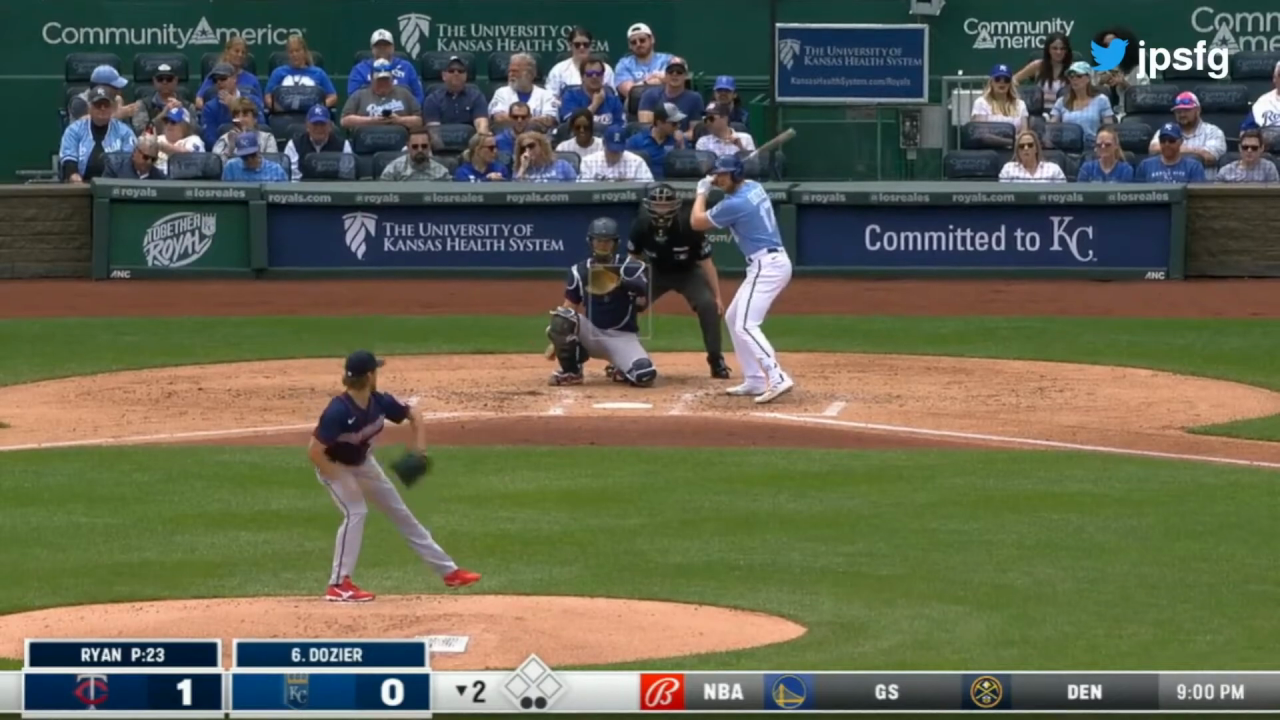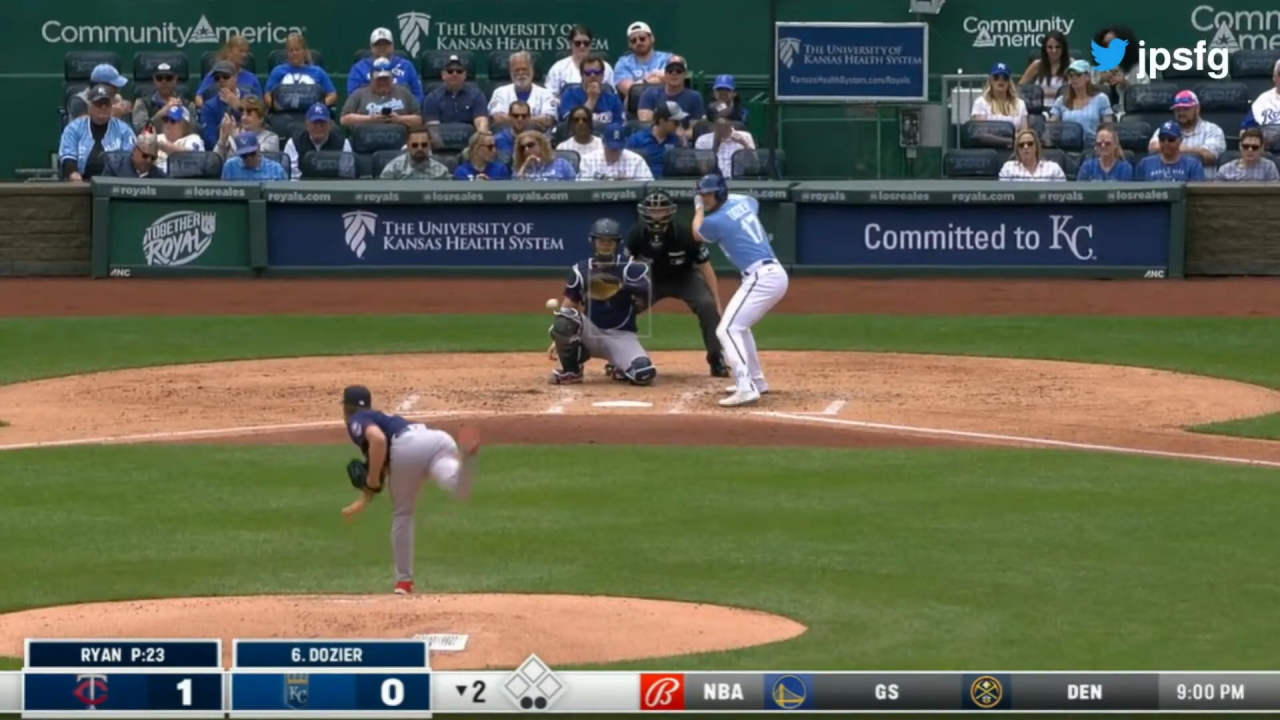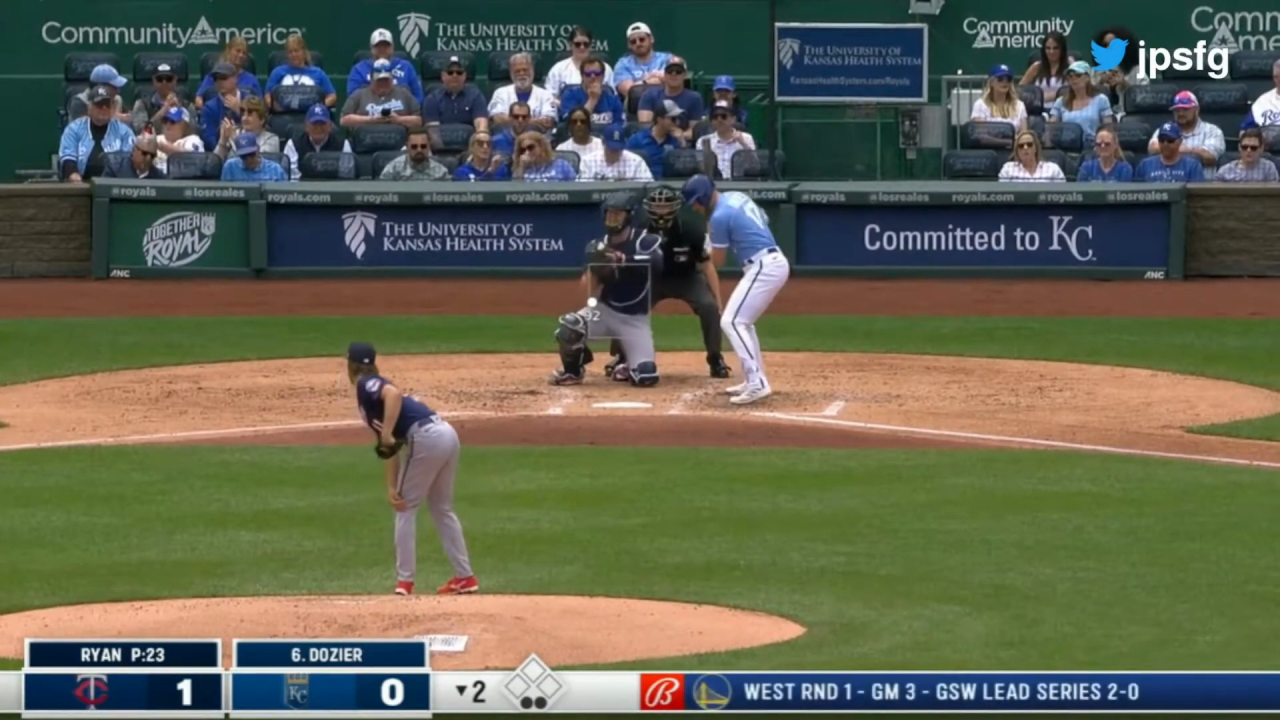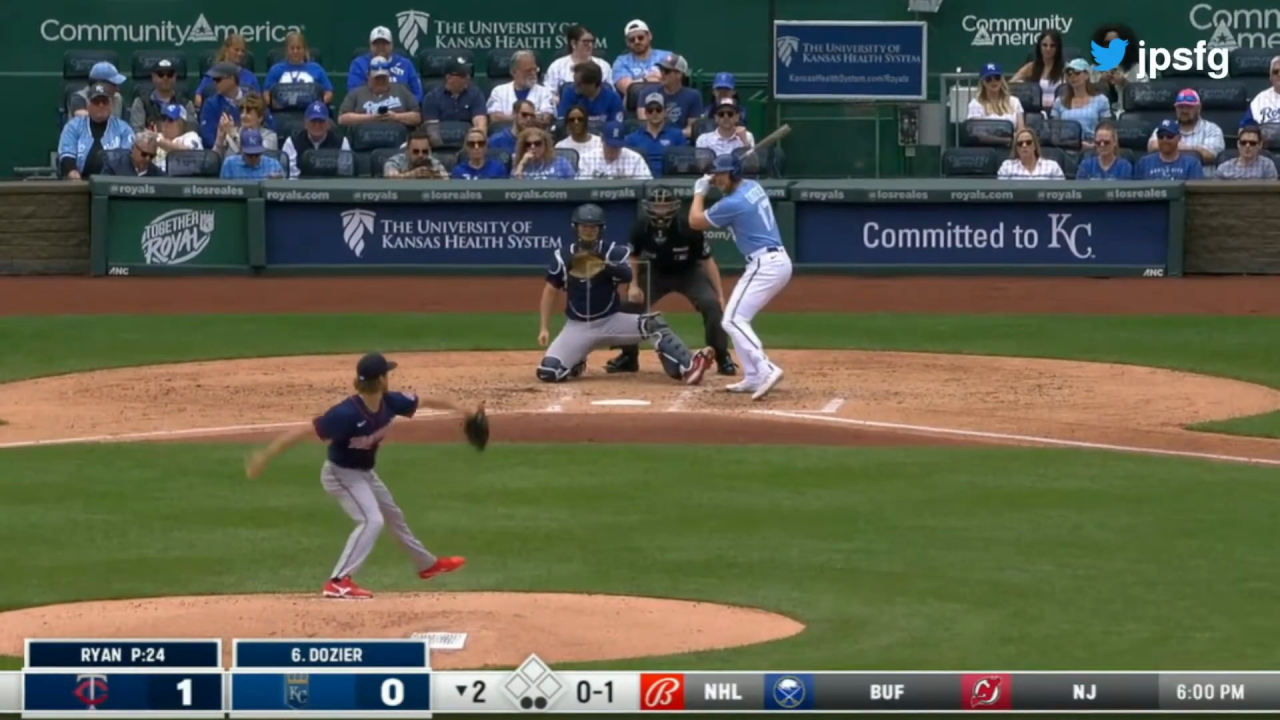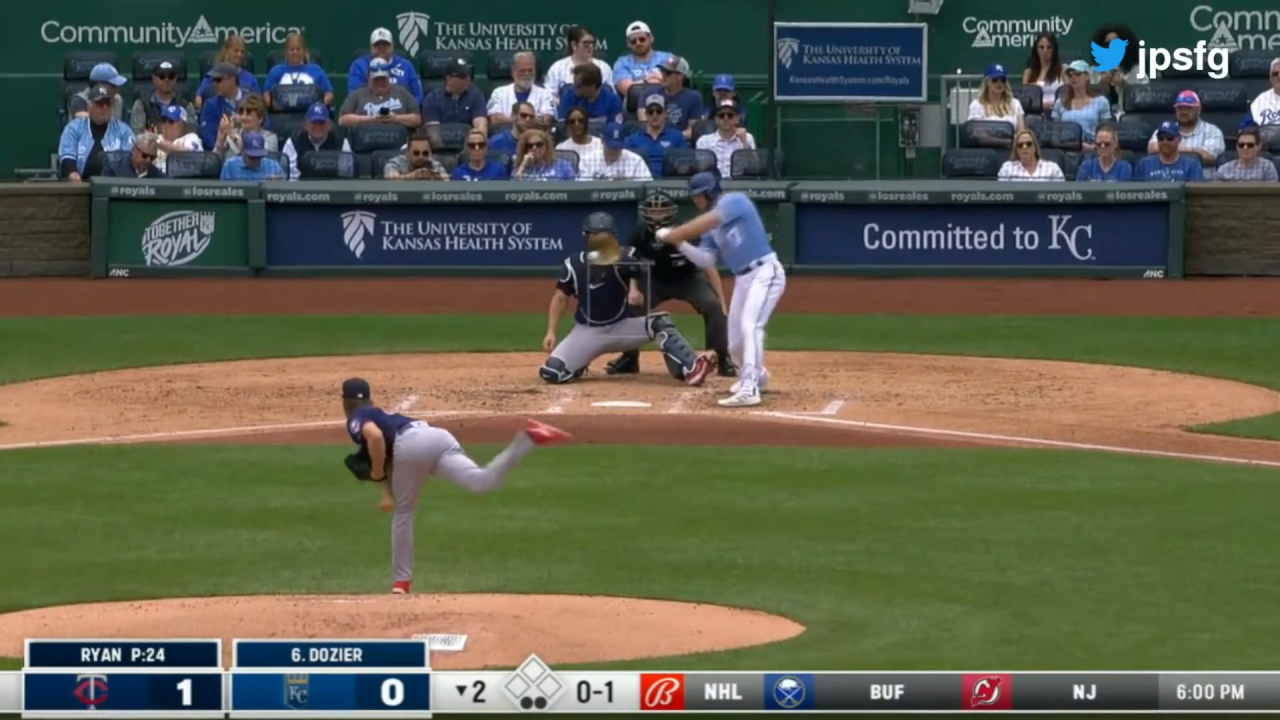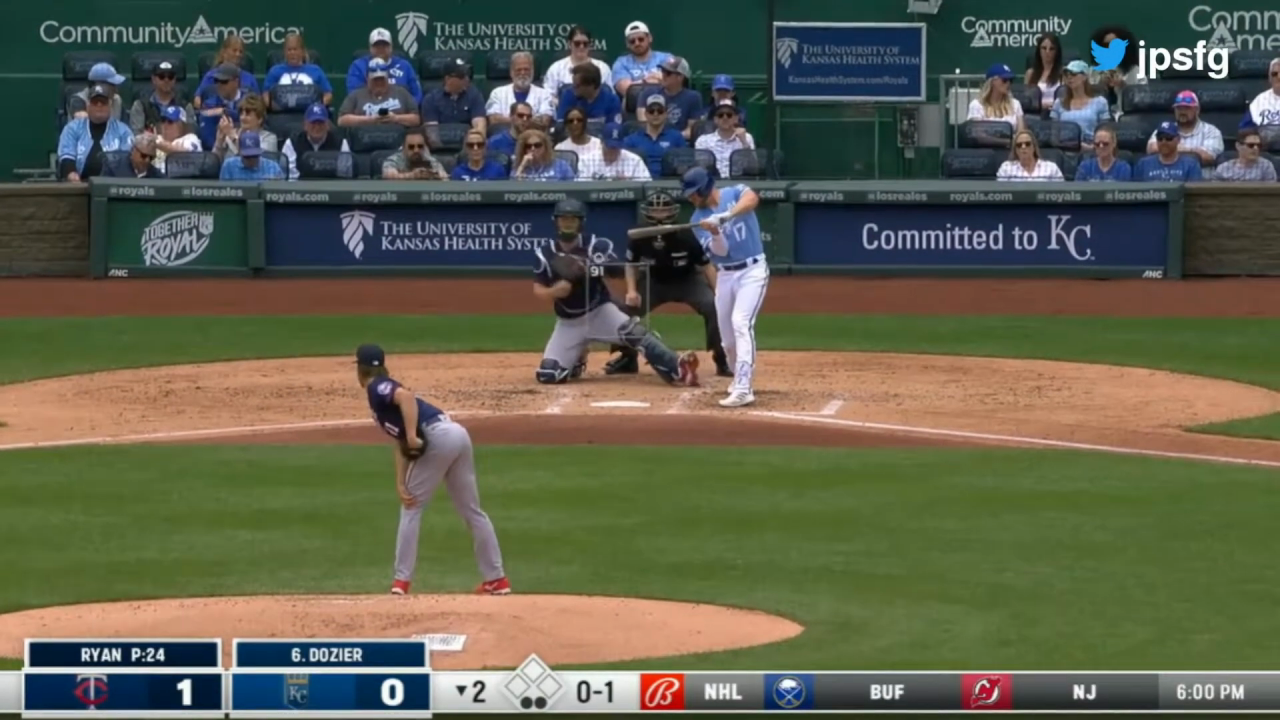
dt=0.7s
person 1, frame 1
left shoulder: (380, 401)
right shoulder: (338, 411)
left elbow: (414, 416)
right elbow: (314, 452)
left wrist: (419, 448)
right wrist: (344, 481)
left hip: (364, 463)
right hip: (334, 469)
left knee: (402, 516)
right knee: (356, 513)
left ankle: (449, 571)
right ankle: (338, 585)
person 1, frame 2
left shoulder: (356, 421)
right shoulder: (387, 420)
left elbow: (377, 439)
right elbow: (384, 476)
left wrist: (372, 479)
right wrist: (362, 504)
left hip: (411, 446)
right hip: (439, 441)
left knee: (402, 514)
right knee: (459, 487)
left ankle: (404, 580)
right ankle: (466, 449)
person 1, frame 3
left shoulder: (367, 384)
right shoulder: (371, 392)
left elbow: (394, 395)
right elbow: (391, 450)
left wrist: (386, 436)
right wrist: (391, 488)
left hip: (426, 438)
right hip: (445, 434)
left knee: (405, 509)
right knee: (442, 510)
left ankle: (405, 581)
right ankle: (464, 576)
person 1, frame 4
left shoulder: (391, 401)
right shoulder: (347, 413)
left elbow: (423, 401)
right elbow: (302, 431)
left wrist: (460, 409)
right wrist: (265, 455)
left hip: (365, 473)
right hip: (342, 475)
left knee: (393, 516)
right knee: (373, 522)
left ankle: (427, 564)
right ankle: (338, 581)
person 1, frame 5
left shoulder: (356, 419)
right shoulder: (380, 415)
left elbow: (375, 436)
right elbow: (389, 463)
left wrist: (377, 472)
right wrist: (386, 495)
left hip: (410, 444)
right hip: (437, 437)
left knee: (402, 512)
right knee: (483, 481)
left ankle: (401, 579)
right ankle: (529, 437)
person 1, frame 6
left shoulder: (377, 388)
right shoulder: (381, 395)
left elbow: (406, 396)
right elbow: (401, 444)
left wrist: (412, 438)
right wrist: (401, 483)
left hip: (437, 439)
left knee: (412, 508)
right knee: (471, 511)
left ankle: (402, 579)
right ankle: (496, 578)
person 2, frame 1
left shoulder: (734, 204)
right shoulder: (755, 187)
left elbow: (696, 222)
left wrist: (701, 192)
right wrist: (715, 182)
left hip: (767, 266)
right hip: (778, 263)
left knee: (745, 325)
right knee: (736, 319)
left ankle: (777, 378)
right ankle: (755, 381)
person 2, frame 2
left shoulder: (713, 221)
right shoulder: (744, 202)
left elbow: (697, 234)
left wrist: (699, 208)
right wrist: (713, 203)
left hip: (762, 278)
right hip: (776, 275)
left knee: (728, 329)
right knee: (738, 326)
left ankle: (746, 389)
right ankle: (756, 381)
person 2, frame 3
left shoulder: (719, 216)
right shoulder: (737, 196)
left elbow: (718, 260)
right elbow: (763, 219)
left wrist: (710, 244)
left hip: (763, 267)
right hip: (774, 263)
left knee: (732, 322)
right knee: (742, 322)
left ankle: (757, 384)
right ankle: (755, 379)
person 2, frame 4
left shoulder: (732, 203)
right shoulder: (753, 186)
left elbow: (695, 222)
left wrist: (699, 191)
right wrist: (712, 183)
left hip: (765, 265)
right hip: (777, 262)
left knee: (733, 321)
right knee: (736, 317)
left ankle: (767, 371)
right ankle: (754, 377)
person 2, frame 5
left shoulder: (735, 200)
right shoulder: (709, 229)
left elbow: (703, 226)
right elbow: (706, 261)
left wrist: (670, 234)
right wrist: (680, 244)
left hip: (767, 274)
right hip: (743, 279)
left knee: (750, 327)
right knee: (735, 340)
left ankle: (748, 391)
right ankle: (756, 375)
person 2, frame 6
left shoulder: (736, 192)
right shoulder: (698, 219)
left elbow: (752, 200)
right elbow: (720, 250)
left wrist: (723, 217)
right wrist: (715, 233)
left hip: (752, 271)
right hip: (725, 276)
left knee: (741, 324)
right knee: (728, 334)
left ankle: (743, 388)
right ankle: (742, 375)
person 3, frame 1
left shoulder: (690, 227)
right shoulder: (640, 226)
left elbow: (706, 263)
right elbow: (633, 259)
left wrist: (718, 297)
left hip: (688, 272)
right hip: (654, 273)
left knee: (708, 305)
left ankle: (716, 359)
person 3, frame 2
left shoulder: (686, 233)
right shoulder: (636, 234)
left elbow: (705, 267)
left wrist: (717, 301)
left hip: (686, 278)
right hip: (652, 280)
left knee: (708, 305)
left ankle: (716, 359)
person 3, frame 3
left shoulder: (692, 230)
right shoulder: (642, 229)
left elbow: (707, 265)
left wrist: (718, 299)
left hip: (687, 278)
right hip: (654, 278)
left knee: (709, 307)
left ankle: (715, 359)
right ankle: (622, 359)
person 3, frame 4
left shoulder: (689, 229)
right shoulder: (640, 227)
left elbow: (707, 261)
right elbow: (633, 258)
left wrist: (720, 295)
right wrist: (633, 286)
left hip: (688, 273)
right hip: (656, 274)
left knee: (711, 304)
right knee: (630, 305)
left ankle: (722, 356)
right ankle: (628, 356)
person 3, frame 5
right shoulder: (639, 236)
left elbow: (708, 266)
left wrist: (722, 300)
left hip: (688, 279)
right hip: (655, 281)
left knee: (713, 306)
left ankle: (723, 358)
right ankle: (629, 357)
person 3, frame 6
left shoulder: (686, 235)
right shoulder: (639, 236)
left elbow: (707, 267)
right elbow: (630, 264)
right wrist: (631, 290)
left hip: (688, 281)
right hip: (654, 282)
left knee: (713, 306)
right knee: (626, 308)
left ankle: (722, 360)
right ankle: (628, 358)
person 4, frame 1
left shoulder: (630, 266)
right shoulder: (579, 271)
left elbow: (644, 291)
right elbow: (569, 308)
left wrist: (620, 282)
right wrist: (559, 340)
left hip: (621, 336)
right hip: (591, 333)
left knee: (645, 375)
right knee: (561, 317)
left ankle: (622, 369)
right ankle: (571, 371)
person 4, frame 2
left shoulder: (632, 268)
right shoulder: (580, 270)
left elbow: (647, 293)
right elbow: (568, 306)
left wrist: (621, 286)
right wrist: (559, 338)
left hip: (621, 336)
right hip: (591, 333)
left knee: (644, 374)
right knee: (564, 317)
left ankle: (620, 368)
right ankle: (571, 370)
person 4, frame 3
left shoulder: (646, 241)
right shoulder: (600, 246)
left elbow: (657, 264)
right elbow: (588, 286)
left wrist: (623, 259)
right wrist: (596, 268)
left hip: (635, 318)
right hip: (604, 311)
left knee: (646, 376)
right knee: (568, 329)
left ankle: (626, 368)
right ankle: (572, 372)
person 4, frame 4
left shoulder: (613, 251)
right shoulder: (562, 256)
left elbow: (628, 274)
right elbow: (550, 292)
left wrist: (604, 266)
right wrist: (543, 328)
left hip: (611, 321)
right hip: (578, 326)
left knee: (653, 323)
right knee: (548, 372)
left ankle: (687, 367)
right ankle: (575, 364)
person 4, frame 5
left shoulder: (621, 256)
right shoulder: (574, 264)
left elbow: (640, 271)
right elbow: (560, 298)
left wrist: (621, 263)
right wrist: (551, 332)
left hip: (622, 327)
right hip: (587, 332)
left knee: (660, 323)
right knee: (551, 372)
left ankle: (691, 368)
right ankle: (578, 366)
person 4, frame 6
left shoulder: (596, 245)
right shoulder: (544, 254)
left elbow: (616, 268)
right elbow: (539, 292)
left wrist: (588, 266)
right wrist: (555, 290)
left hip: (601, 312)
right hip: (569, 323)
left knee: (633, 332)
right knee: (547, 375)
left ankle: (678, 369)
right ankle: (576, 362)
